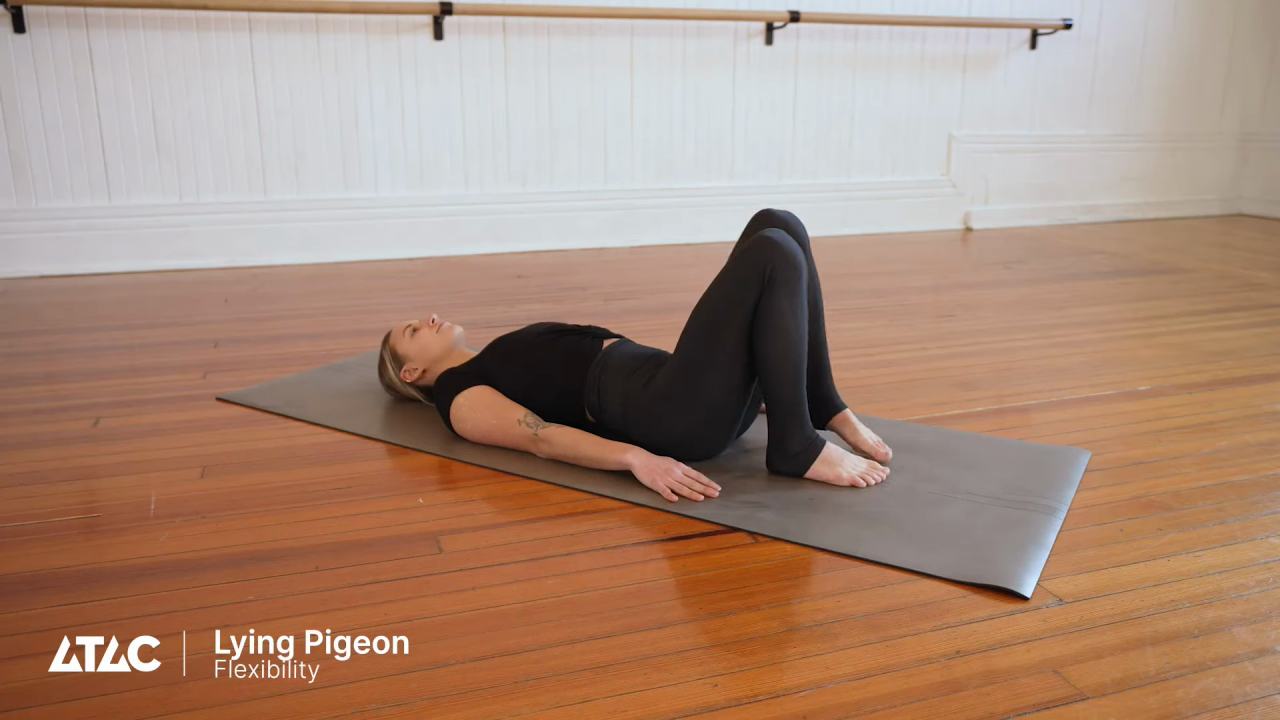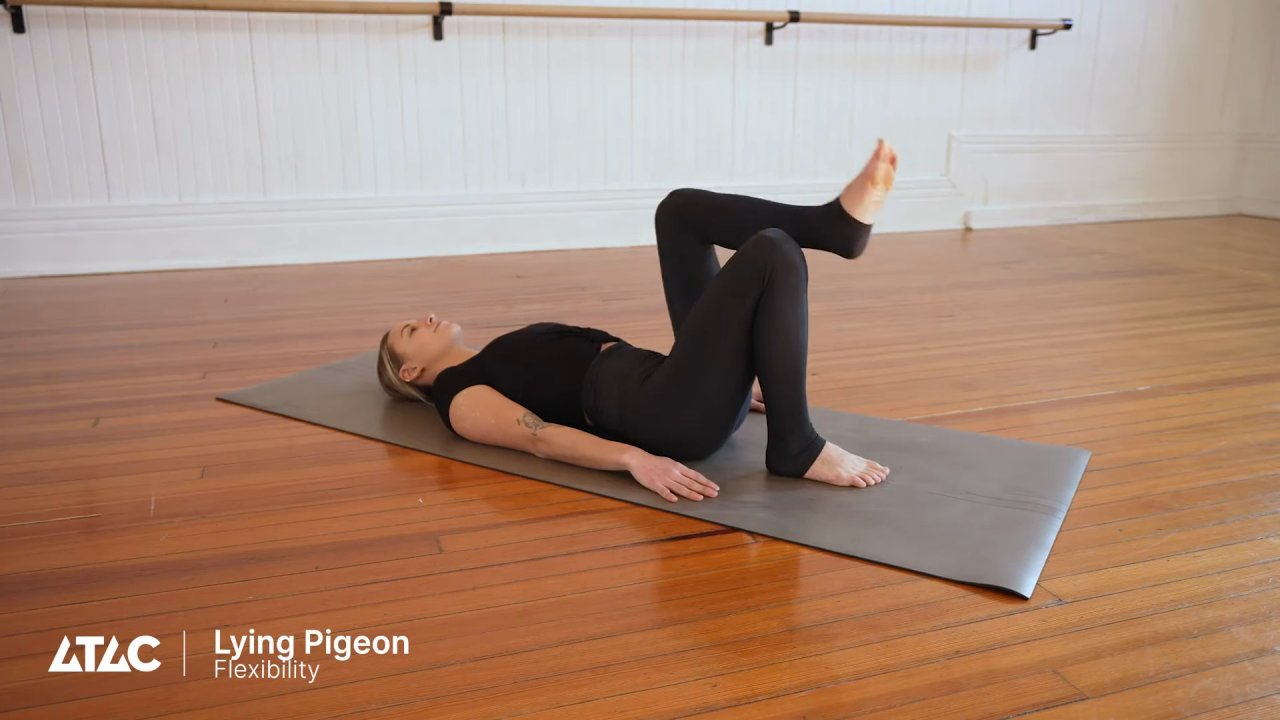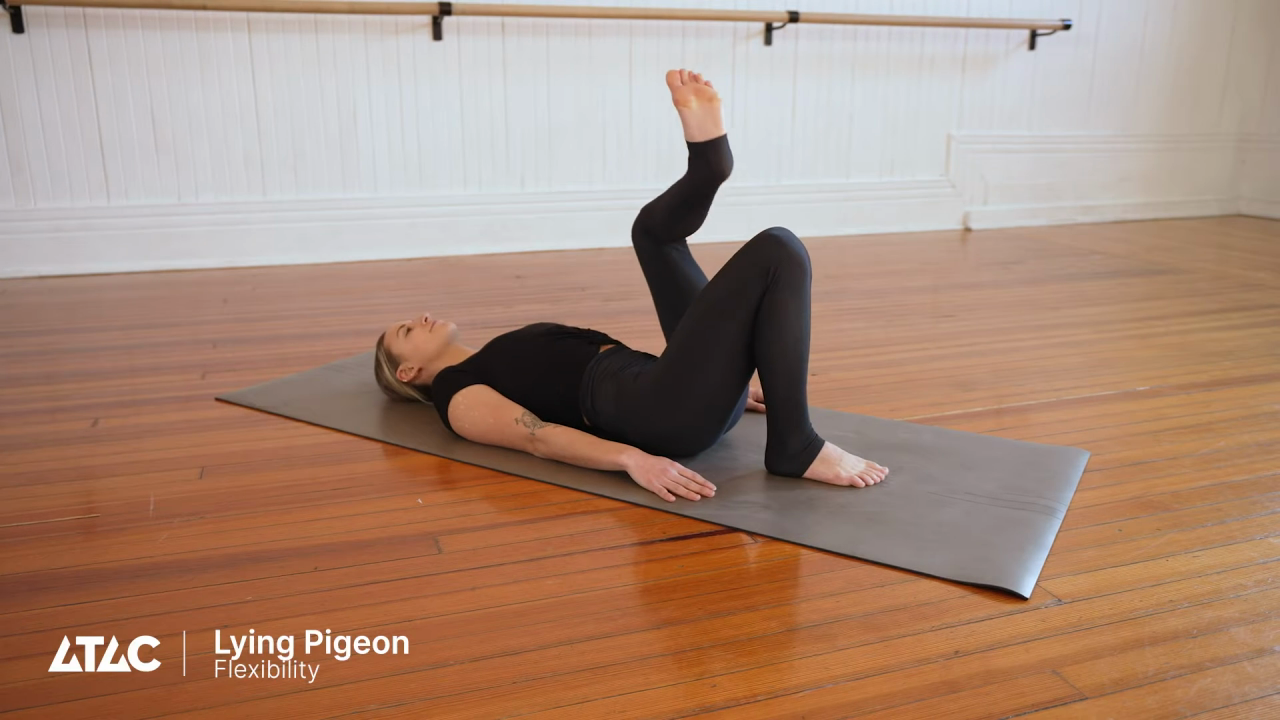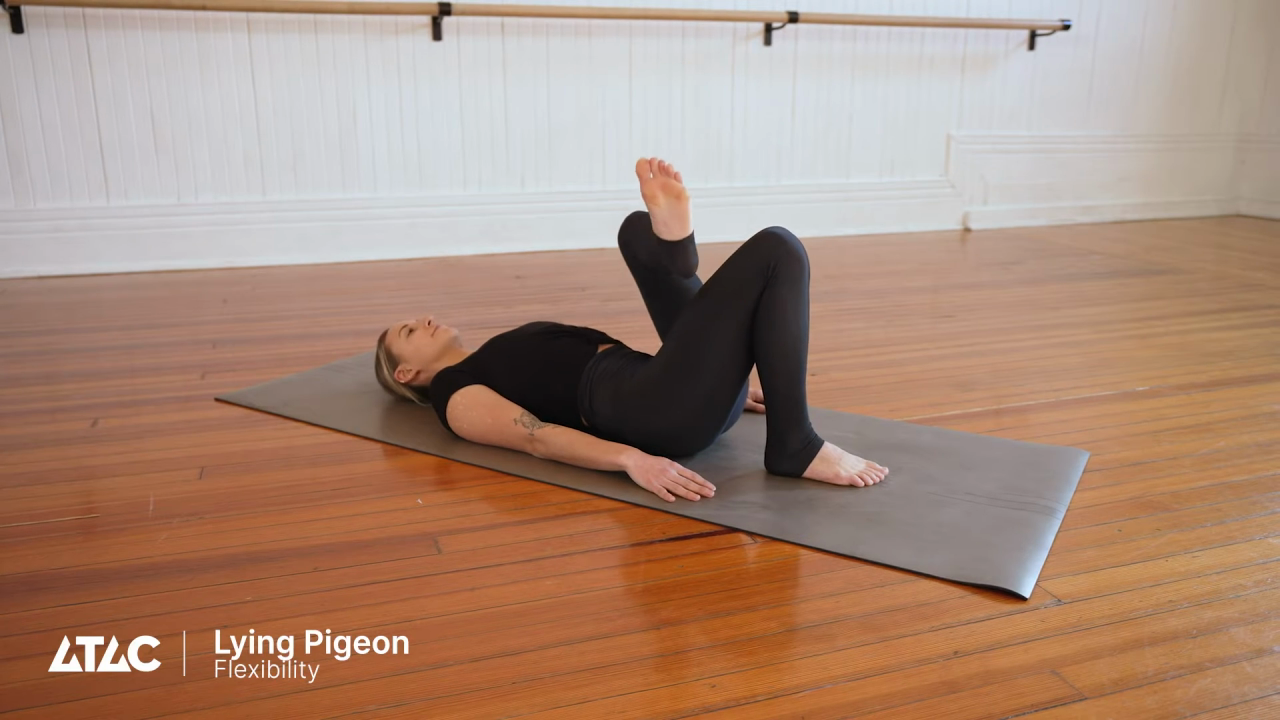
dt=0.5s
person 1, frame 1
left shoulder: (504, 364)
right shoulder: (463, 399)
right elbow: (542, 438)
left wrist: (752, 376)
right wrist: (635, 457)
left hip: (693, 397)
right hip: (677, 418)
left knee: (778, 224)
right knee: (773, 253)
left ankle: (824, 406)
right ankle: (796, 447)
person 1, frame 2
left shoulder: (503, 362)
right shoulder: (461, 395)
right elbow: (539, 438)
left wrist: (734, 380)
right wrist: (634, 457)
left hip: (690, 393)
right hip: (672, 418)
left knee: (681, 210)
right knee: (772, 254)
left ankle: (840, 222)
right ankle: (797, 448)
person 1, frame 3
left shoulder: (501, 365)
right shoulder: (460, 398)
right elbow: (537, 438)
left wrist: (735, 375)
right wrist: (631, 458)
left hip: (690, 397)
right hip: (665, 416)
right knee: (777, 252)
left ankle: (706, 155)
right ankle: (795, 448)
person 1, frame 4
left shoulder: (501, 365)
right shoulder: (458, 397)
right elbow: (537, 437)
left wrist: (730, 377)
right wrist: (631, 457)
left hip: (682, 395)
right hip: (664, 414)
right knee: (776, 252)
left ankle: (669, 237)
right ankle: (794, 447)
